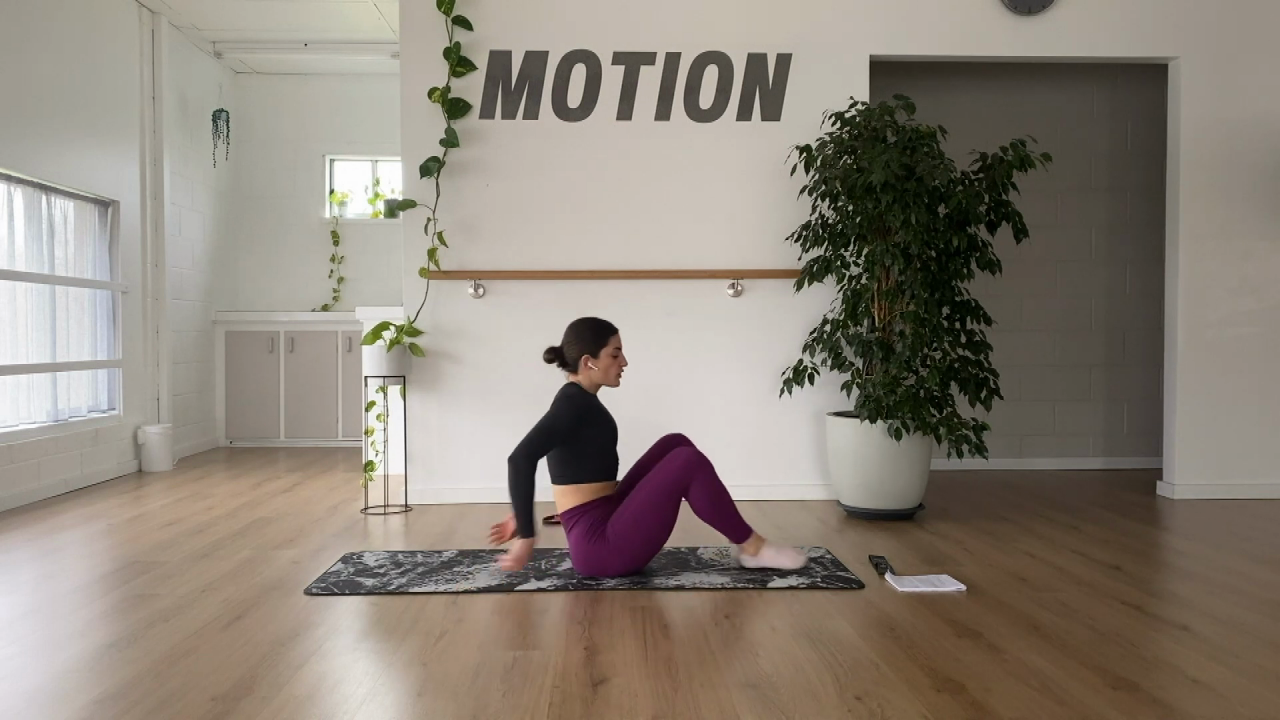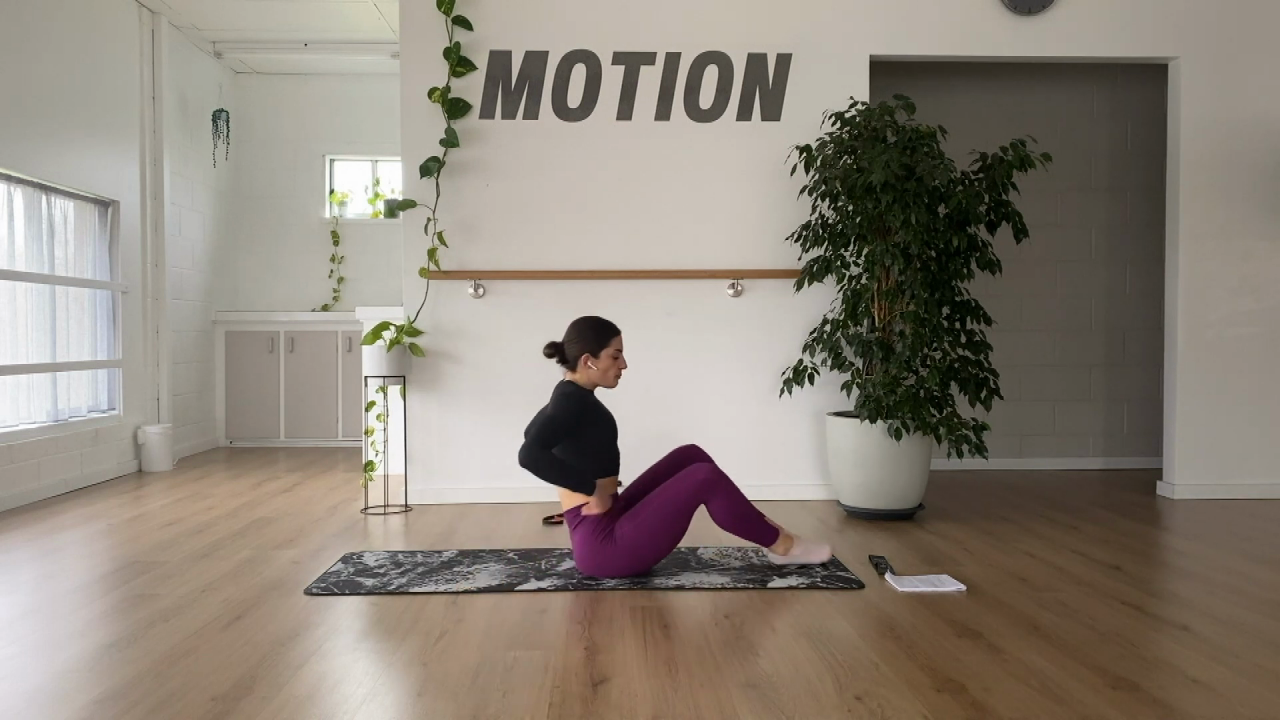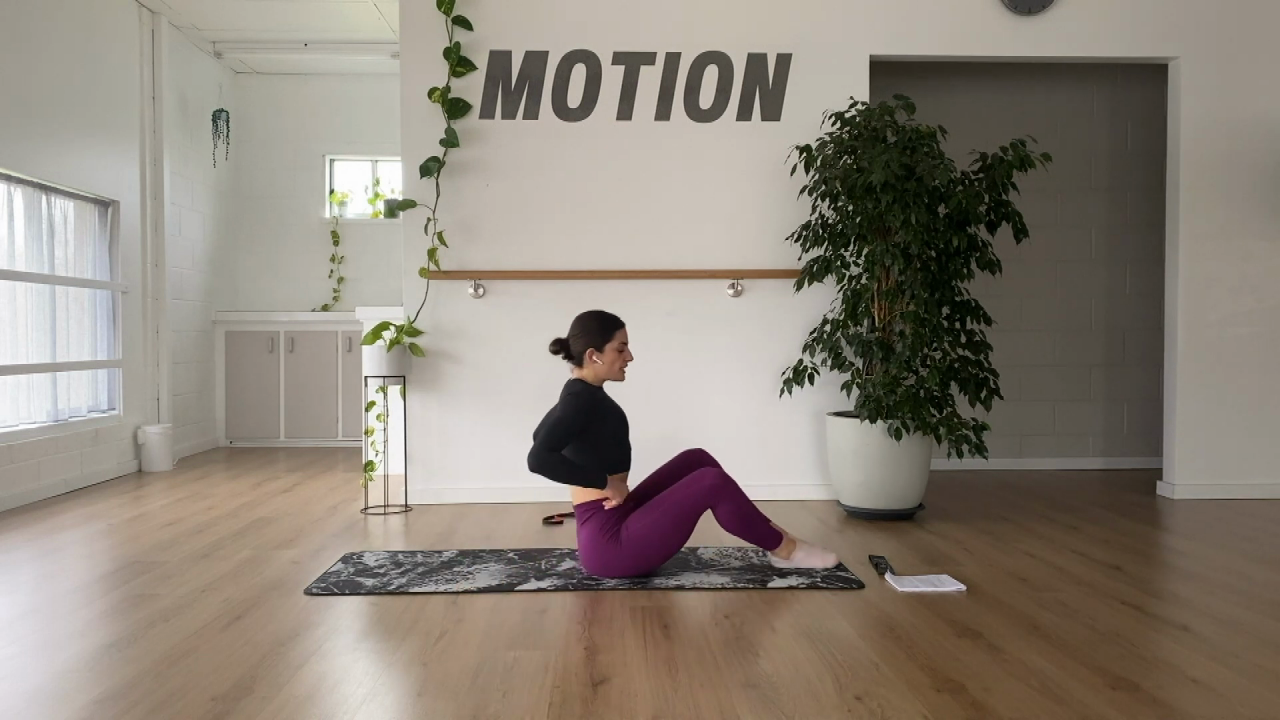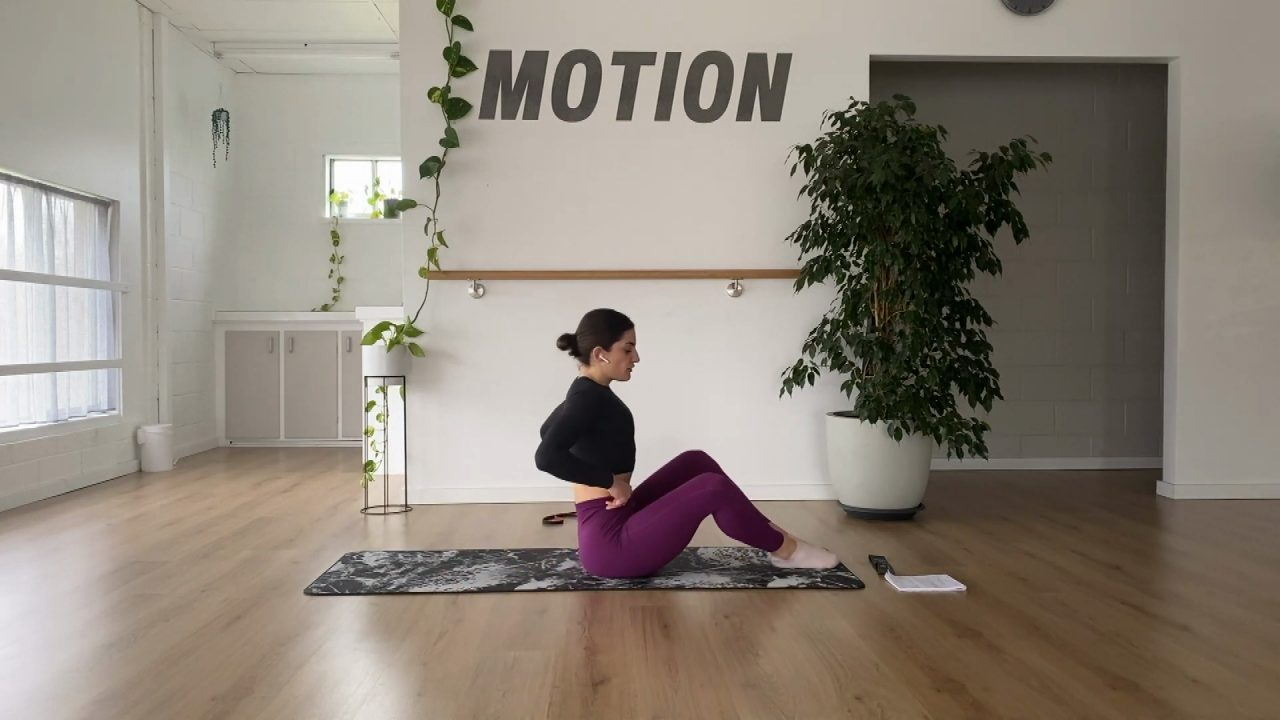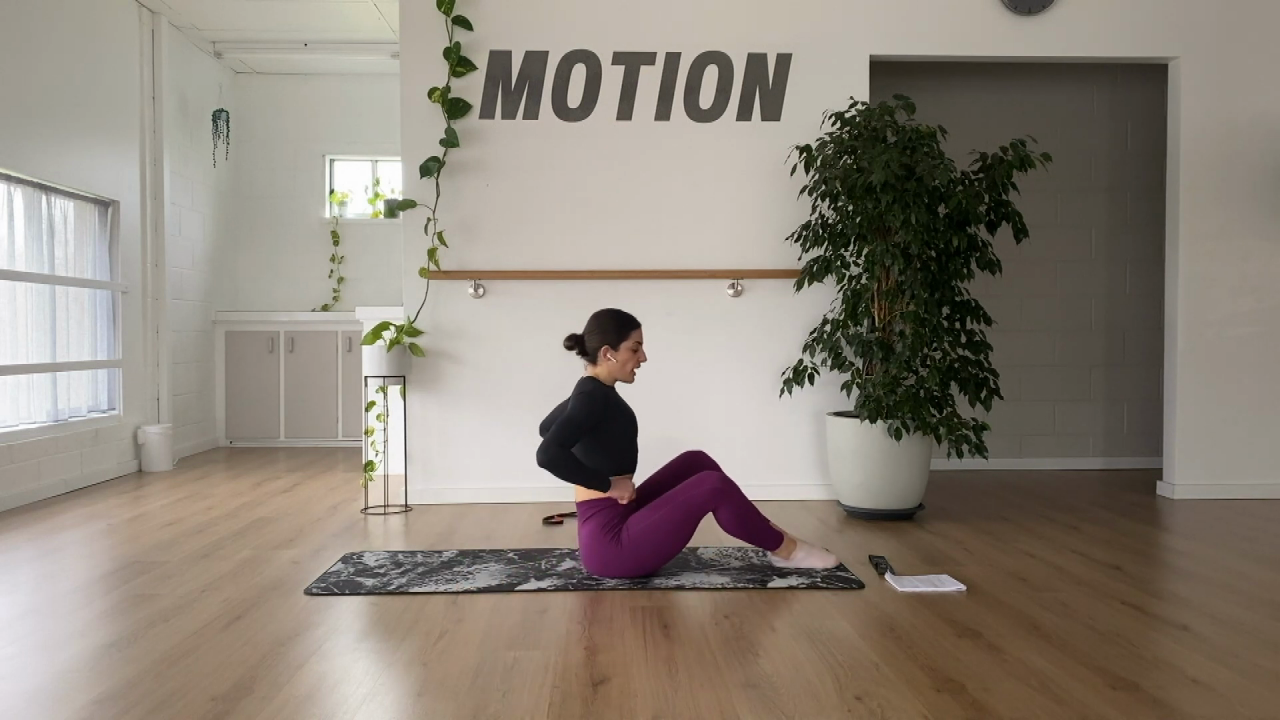
dt=0.2s
person 1, frame 1
left shoulder: (578, 399)
right shoulder: (574, 403)
left elbow: (526, 456)
right elbow: (521, 458)
left wrist: (519, 516)
right wrist: (525, 535)
left hip: (605, 530)
right hip: (601, 547)
left knee: (675, 443)
right knee: (688, 462)
left ankle: (746, 541)
right ankle: (752, 546)
person 1, frame 2
left shoulder: (574, 396)
right shoulder: (572, 400)
left elbow: (533, 434)
right elbow: (529, 453)
left wrist: (582, 488)
right wrist: (591, 489)
left hip: (611, 526)
right hip: (605, 546)
left knee: (690, 455)
right knee: (705, 477)
left ankle: (770, 532)
right ankle: (781, 545)
person 1, frame 3
left shoulder: (582, 393)
right shoulder: (581, 398)
left elbow: (542, 435)
right elbow: (539, 458)
right wrist: (604, 481)
left hip: (618, 523)
right hip: (609, 545)
left knee: (696, 460)
right knee: (712, 482)
left ankle: (772, 534)
right ankle: (784, 549)
person 1, frame 4
left shoulder: (589, 392)
right shoulder: (588, 397)
left elbow: (548, 431)
right elbow: (546, 456)
right wrist: (610, 481)
left hip: (620, 523)
right hip: (610, 545)
left knee: (696, 462)
right knee: (714, 488)
left ankle: (770, 533)
right ankle: (784, 549)
person 1, frame 5
left shoulder: (593, 391)
right shoulder: (593, 397)
left elbow: (547, 428)
right elbow: (548, 454)
right wrist: (608, 484)
left hip: (621, 522)
right hip: (610, 543)
left knee: (696, 462)
right knee: (714, 486)
left ankle: (769, 532)
right ankle: (784, 548)
